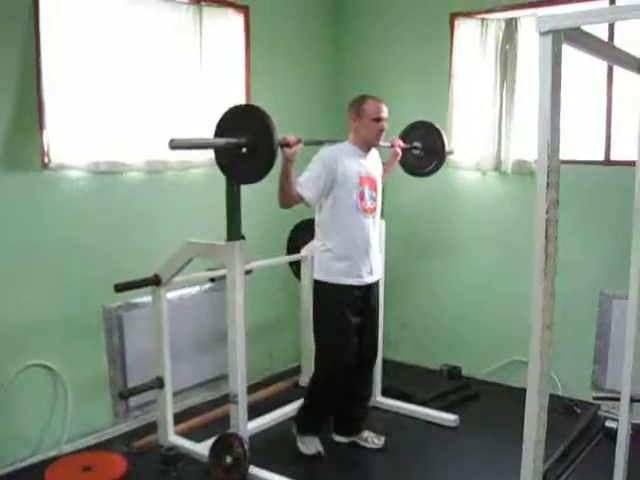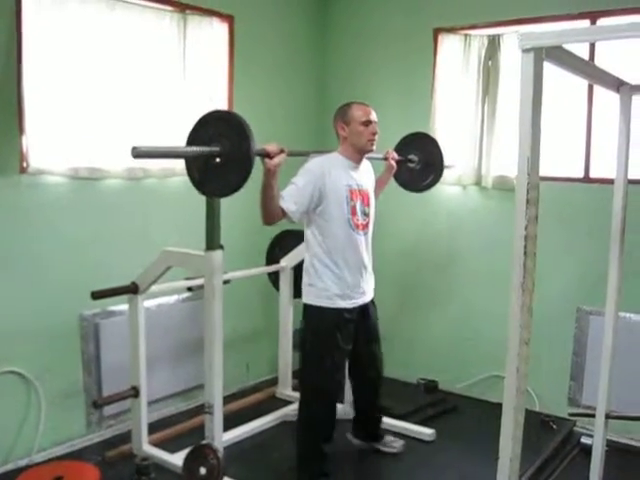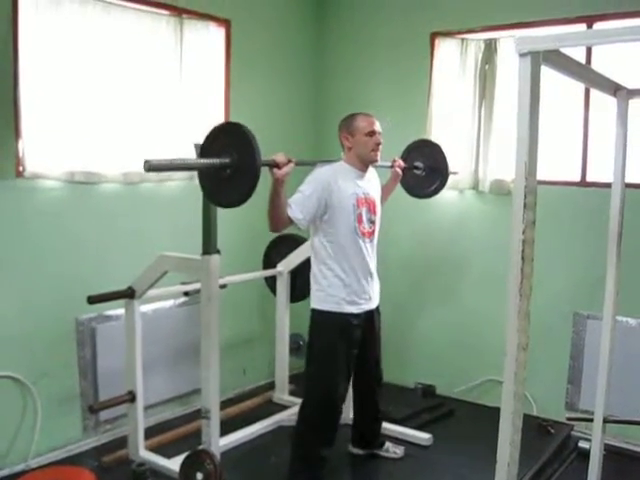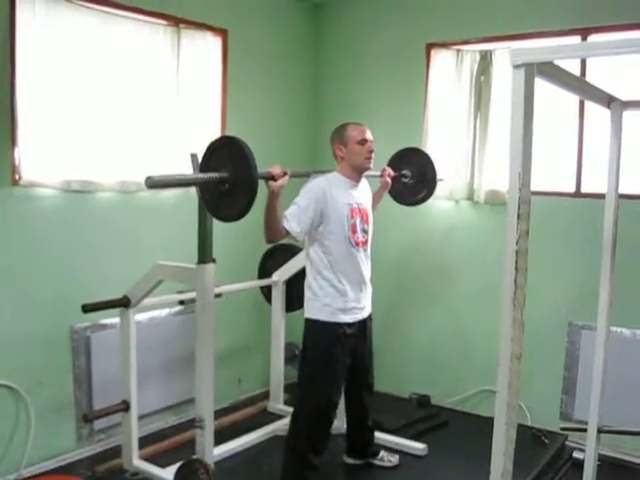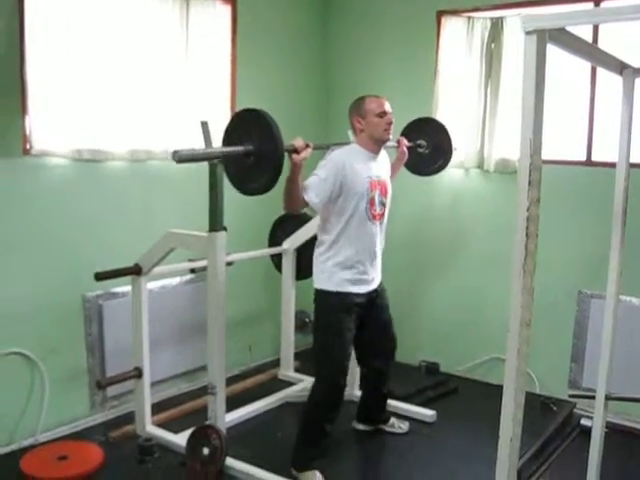
dt=1s
person 1, frame 1
left shoulder: (373, 157)
right shoulder: (331, 158)
right elbow: (289, 200)
left wrist: (394, 159)
right wrist: (288, 161)
left hip: (368, 275)
right hip: (336, 278)
left knee: (364, 358)
right knee: (336, 360)
left ankle: (350, 425)
right ankle: (306, 425)
person 1, frame 2
left shoulder: (365, 170)
right shoulder: (319, 170)
right elbow: (272, 216)
left wrist: (389, 172)
right wrist: (270, 174)
left hip: (363, 295)
right hip: (328, 300)
left knee: (371, 372)
right knee: (321, 389)
left ankle: (367, 431)
person 1, frame 3
left shoulder: (371, 177)
right shoulder: (325, 179)
right elbow: (279, 223)
left wrist: (395, 179)
right wrist: (278, 182)
left hip: (368, 301)
right hip: (334, 306)
left knee: (370, 380)
right knee: (324, 393)
left ankle: (367, 439)
person 1, frame 4
left shoulder: (362, 188)
right shoulder: (320, 189)
right elbow: (274, 234)
left wrist: (384, 188)
right wrist: (273, 194)
left hip: (361, 310)
right hip: (329, 316)
left knee: (361, 389)
right knee: (318, 403)
left ankle: (361, 448)
person 1, frame 5
left shoulder: (381, 159)
right shoulder: (341, 161)
right elbow: (294, 205)
left wrist: (401, 159)
right wrist: (296, 166)
left hip: (371, 280)
right hip: (337, 285)
left knee: (381, 353)
right knee: (332, 374)
left ankle: (372, 415)
